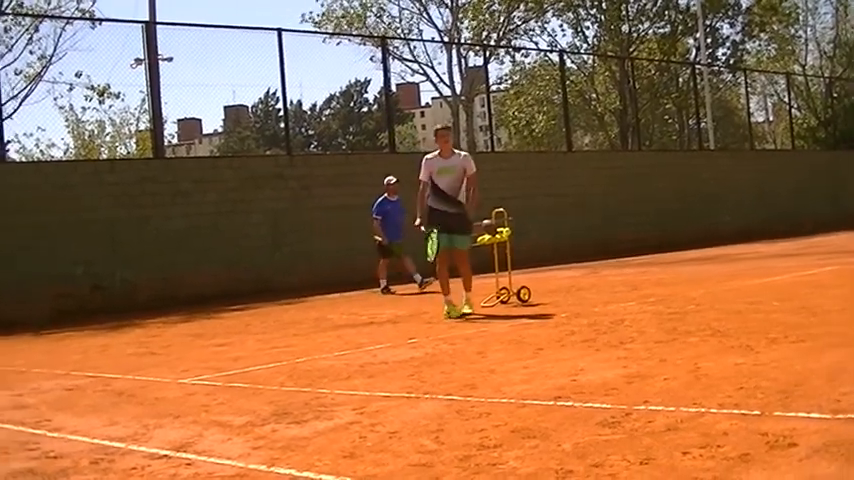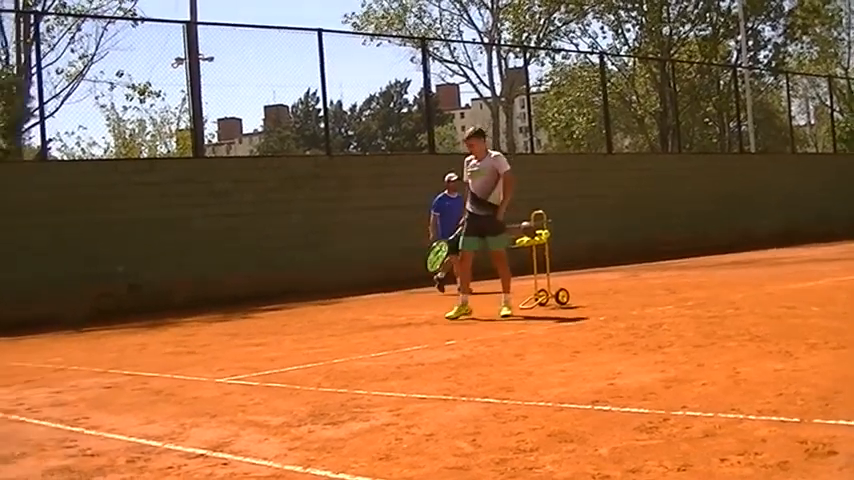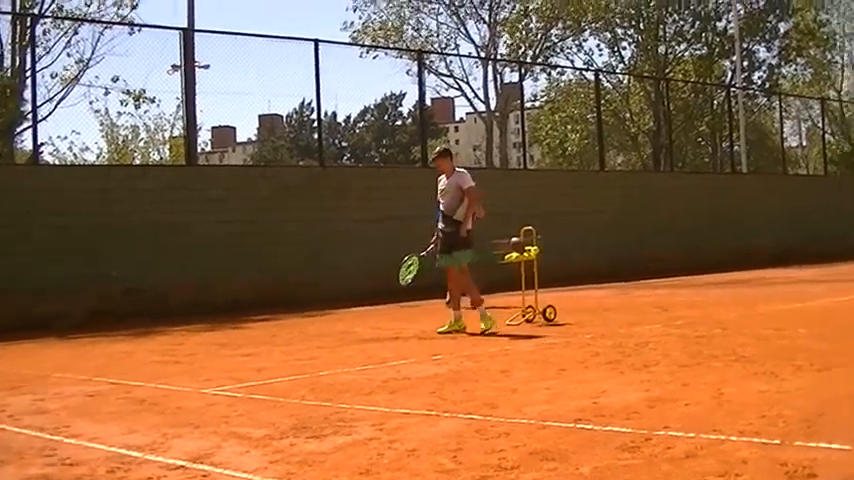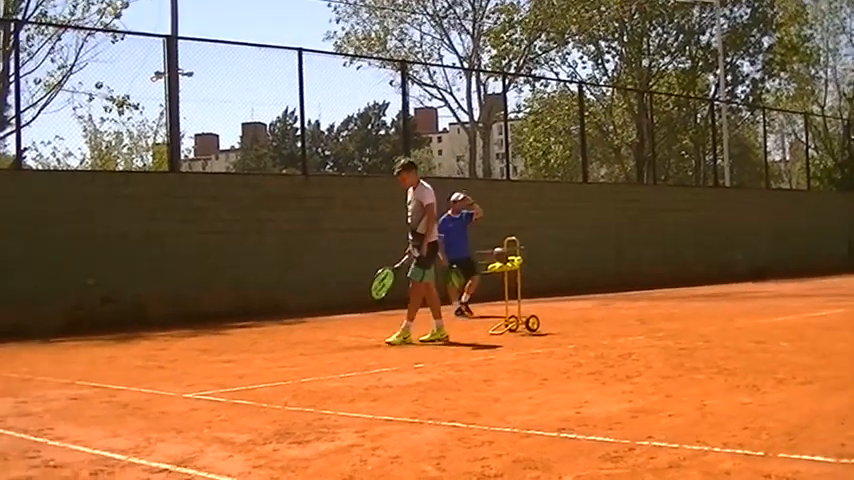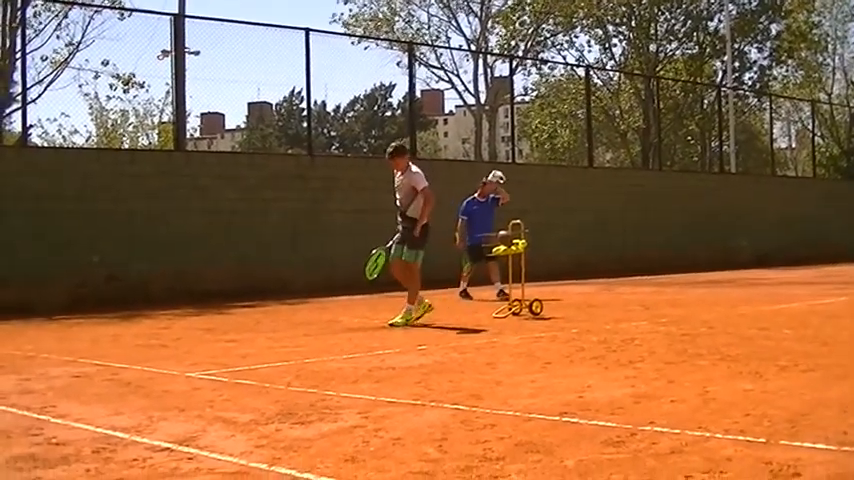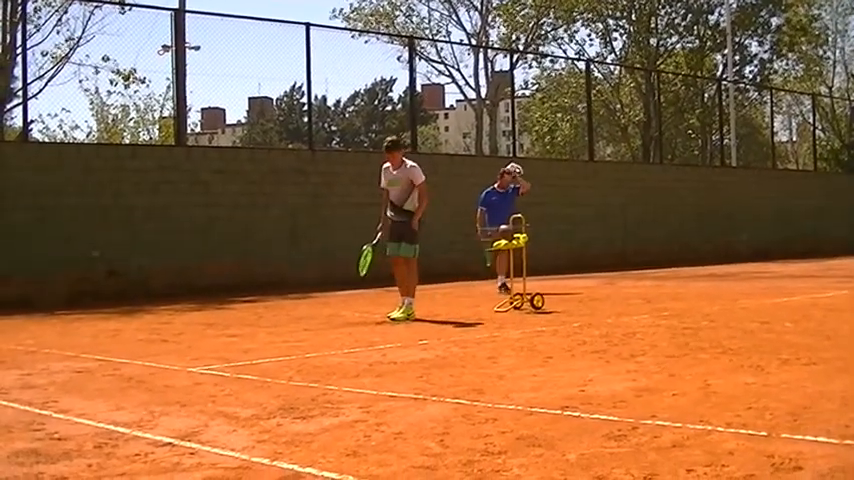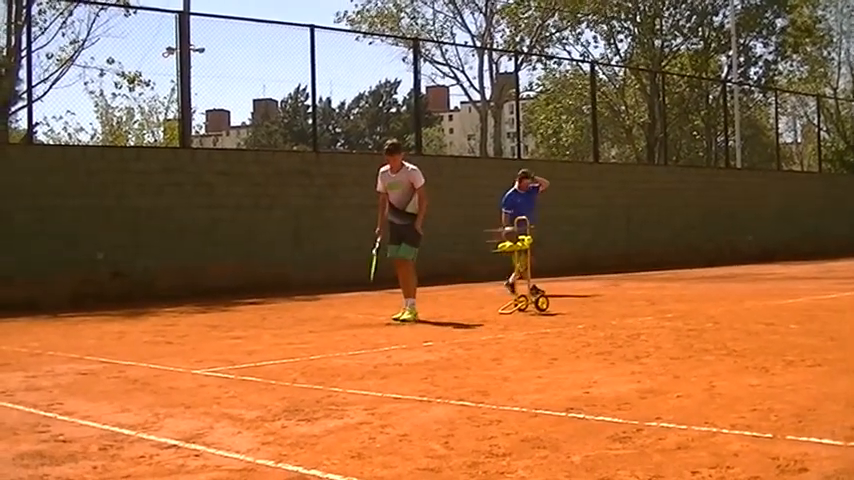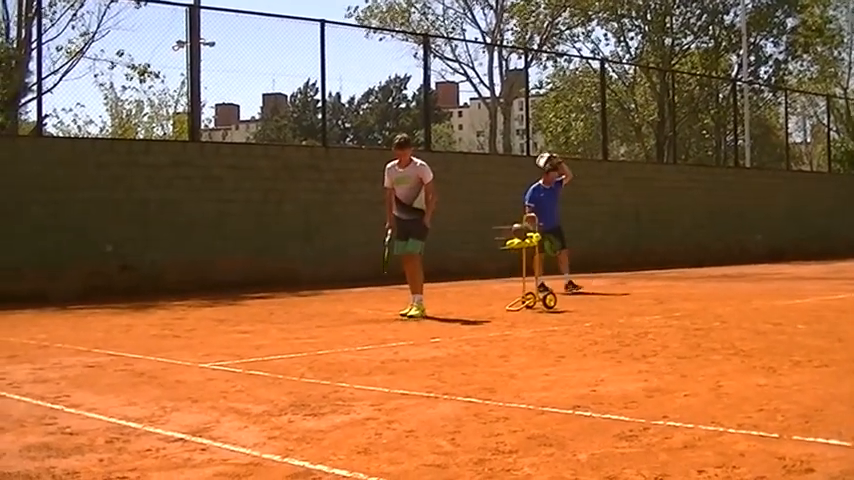
dt=0.4s
person 1, frame 1
left shoulder: (464, 158)
right shoulder: (429, 160)
left elbow: (473, 185)
right elbow: (423, 188)
left wrist: (470, 210)
right wrist: (420, 215)
left hip: (458, 213)
right hip: (437, 214)
left knee: (461, 259)
right knee: (442, 259)
left ankle: (467, 301)
right ankle: (448, 304)
person 1, frame 2
left shoulder: (496, 158)
right shoulder: (468, 162)
left elbow: (509, 184)
left wrist: (501, 209)
right wrist: (465, 213)
left hip: (492, 215)
right hip: (473, 216)
left knee: (500, 259)
right knee: (464, 259)
left ankle: (506, 303)
right ankle: (463, 304)
person 1, frame 3
left shoulder: (461, 175)
right shoulder: (441, 180)
left elbow: (474, 199)
left wrist: (464, 225)
right wrist: (438, 234)
left hip: (460, 232)
right hip: (445, 233)
left knee: (463, 274)
right knee: (451, 277)
left ankle: (483, 315)
right ankle: (457, 320)
person 1, frame 4
left shoulder: (424, 190)
right shoulder: (411, 191)
left elbow: (432, 217)
left wrist: (425, 243)
right wrist: (412, 246)
left hip: (427, 245)
right hip: (418, 244)
left knee: (415, 288)
right knee: (428, 287)
left ankle: (405, 332)
right ankle: (440, 330)
person 1, frame 5
left shoulder: (415, 174)
right shoulder: (398, 174)
left elbow: (429, 200)
left wrist: (418, 225)
left hip: (416, 228)
right hip: (404, 226)
left knee: (412, 269)
right knee: (395, 267)
left ankle: (409, 313)
right ankle: (421, 303)
person 1, frame 6
left shoulder: (412, 168)
right shoulder: (385, 169)
left elbow: (424, 195)
left wrist: (415, 218)
right wrist: (383, 220)
left hip: (409, 221)
right hip: (394, 221)
left knee: (409, 262)
right knee: (396, 263)
left ankle: (409, 307)
right ankle: (403, 303)
person 1, frame 7
left shoulder: (412, 172)
right shoulder: (383, 173)
left elbow: (423, 199)
left wrist: (418, 222)
right wrist: (380, 225)
left hip: (411, 223)
right hip: (394, 224)
left knee: (406, 264)
right knee: (399, 266)
left ankle: (412, 308)
right ankle: (407, 306)
person 1, frame 8
left shoulder: (421, 167)
right shoulder: (390, 169)
left elbow: (432, 194)
left wrist: (427, 217)
right wrist: (389, 219)
left hip: (418, 219)
right hip: (400, 220)
left knee: (414, 259)
right knee: (406, 262)
left ankle: (419, 304)
right ankle: (414, 302)
person 2, frame 1
left shoulder: (398, 201)
right shoulder: (380, 203)
right elbow: (376, 222)
left wrist: (402, 234)
right wrist: (382, 237)
left hip: (398, 238)
right hip: (386, 239)
left knee: (406, 258)
right knee: (384, 261)
left ankle: (420, 281)
right ankle: (383, 286)
person 2, frame 2
left shoulder: (460, 199)
right shoulder: (440, 200)
left elbow: (462, 216)
right elbow: (434, 218)
right wrist: (432, 234)
left hip: (458, 235)
right hip: (446, 236)
left knee: (457, 259)
right knee: (453, 258)
right ankle: (440, 277)
person 2, frame 3
left shoulder: (465, 212)
right shoulder: (446, 214)
left elbow: (480, 213)
right elbow: (441, 233)
left wrist: (475, 204)
right wrist: (442, 248)
left hip: (463, 248)
right hip: (453, 250)
left knee: (459, 275)
right knee: (462, 274)
left ankle: (451, 299)
right ankle: (472, 298)
person 2, frame 4
left shoulder: (465, 216)
right shoulder: (444, 221)
left elbow: (480, 213)
right elbow: (439, 240)
left wrist: (471, 203)
right wrist: (444, 257)
left hip: (465, 255)
right hip: (452, 258)
left knee: (475, 278)
right knee: (453, 282)
left ankle: (464, 301)
right ankle: (457, 307)
person 2, frame 5
left shoulder: (491, 200)
right shoulder: (468, 203)
left elbow: (506, 198)
right elbow: (461, 222)
left wrist: (497, 188)
right wrist: (460, 239)
left hip: (488, 240)
right hip: (473, 241)
left knee: (493, 263)
right knee: (469, 265)
left ankle: (500, 290)
right ankle: (462, 289)
person 2, frame 6
left shoulder: (512, 190)
right shoulder: (488, 194)
left elbow: (527, 187)
right elbow: (481, 213)
left wrist: (516, 177)
right wrist: (480, 229)
left hip: (508, 230)
right hip: (495, 231)
left knee: (504, 255)
right knee: (503, 253)
left ankle: (501, 282)
right ankle: (501, 281)
person 2, frame 7
left shoulder: (532, 190)
right shoulder: (510, 196)
left elbow: (546, 184)
right elbow: (505, 217)
left wrist: (533, 178)
left hip: (530, 232)
right hip: (518, 233)
left ankle: (511, 281)
right ankle: (530, 286)
person 2, frame 8
left shoulder: (556, 185)
right shoulder: (534, 190)
left elbow: (569, 175)
right elbow: (528, 210)
left wrist: (559, 163)
left hip: (555, 227)
right hip: (540, 229)
left knee: (563, 252)
right knee: (539, 255)
left ankle: (568, 283)
right ankle: (540, 283)
